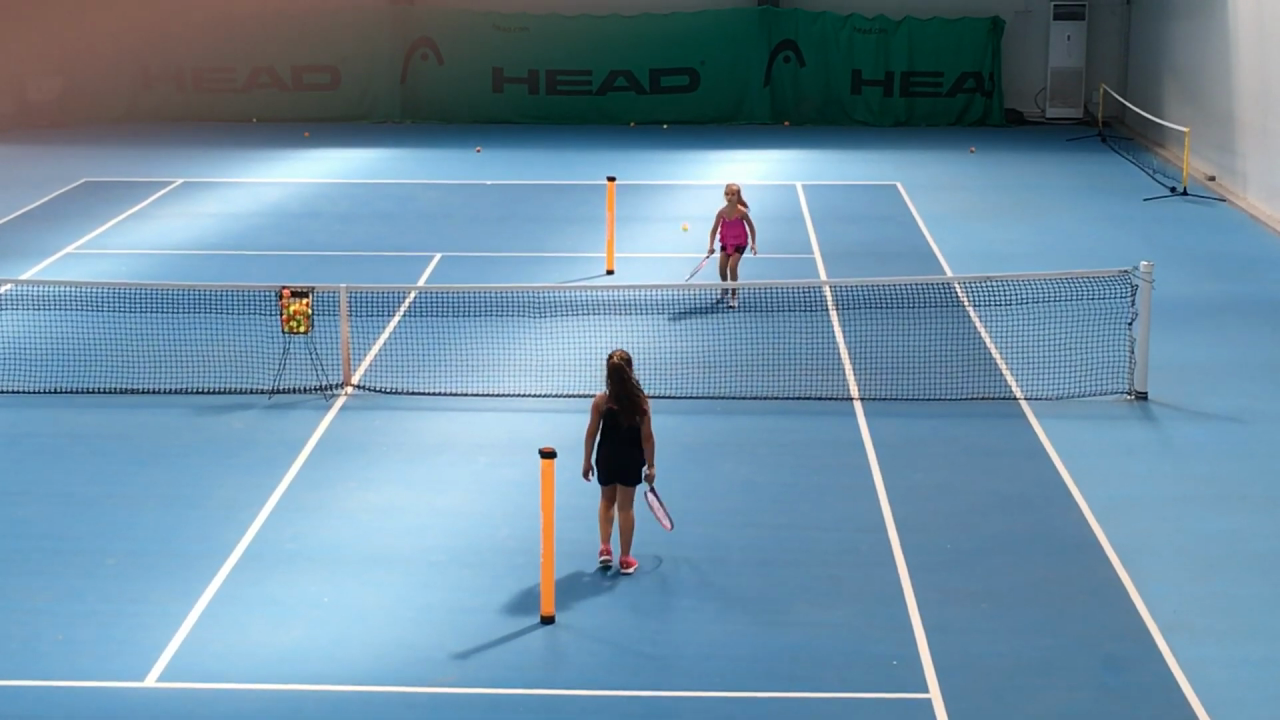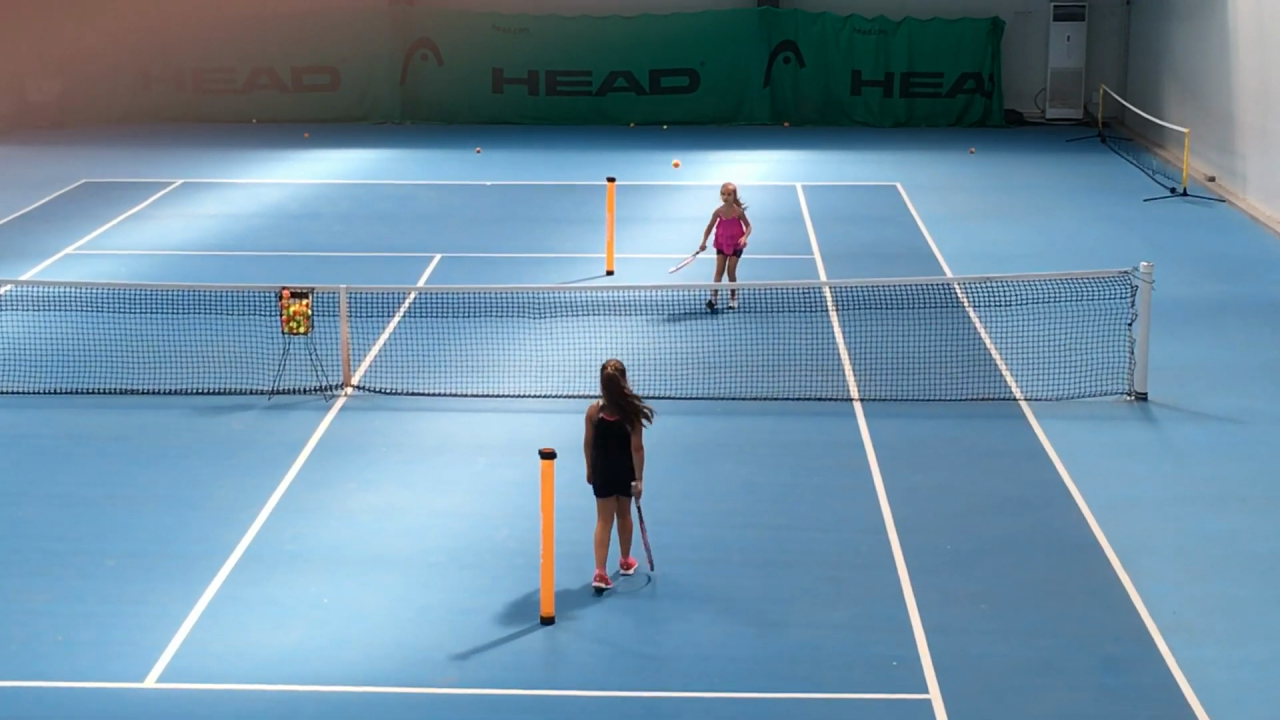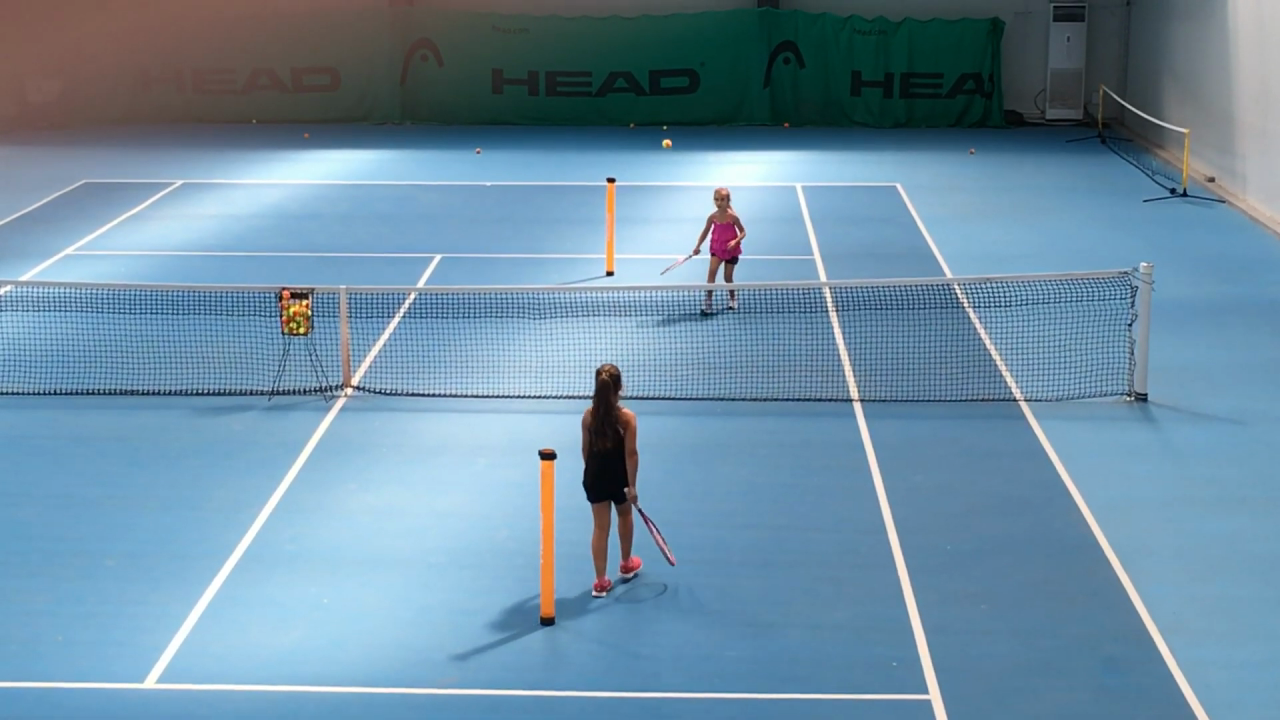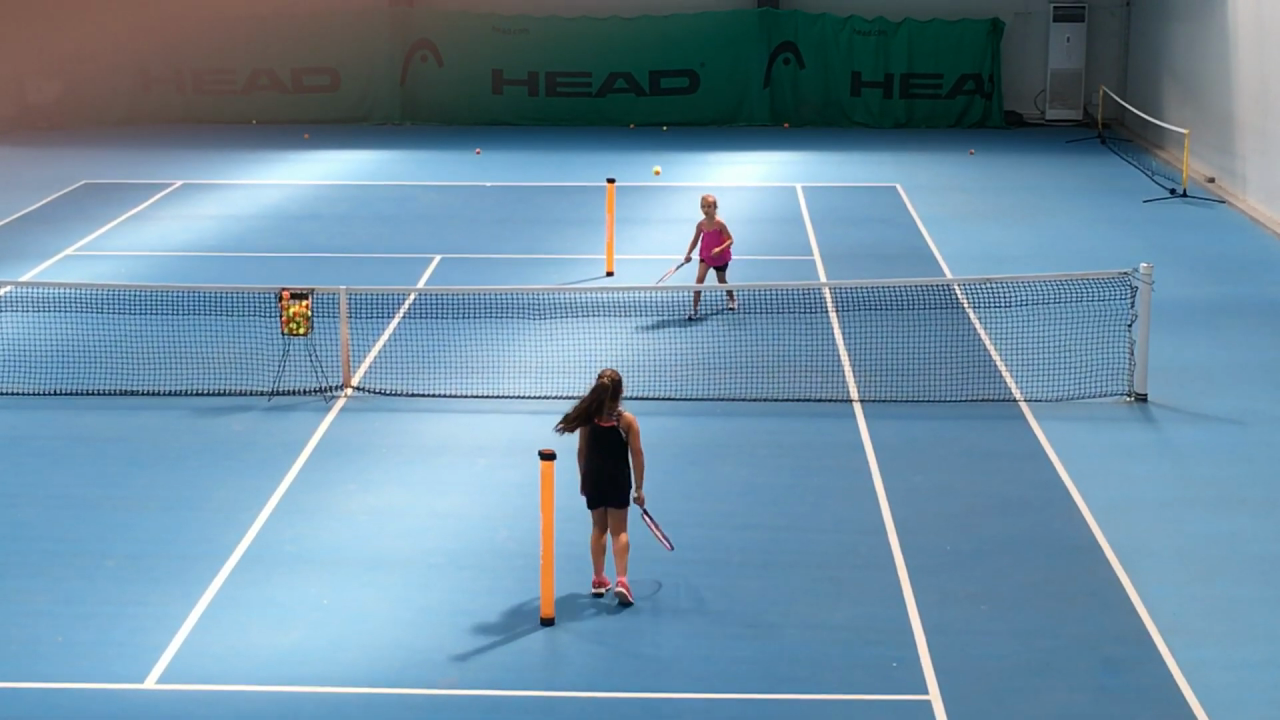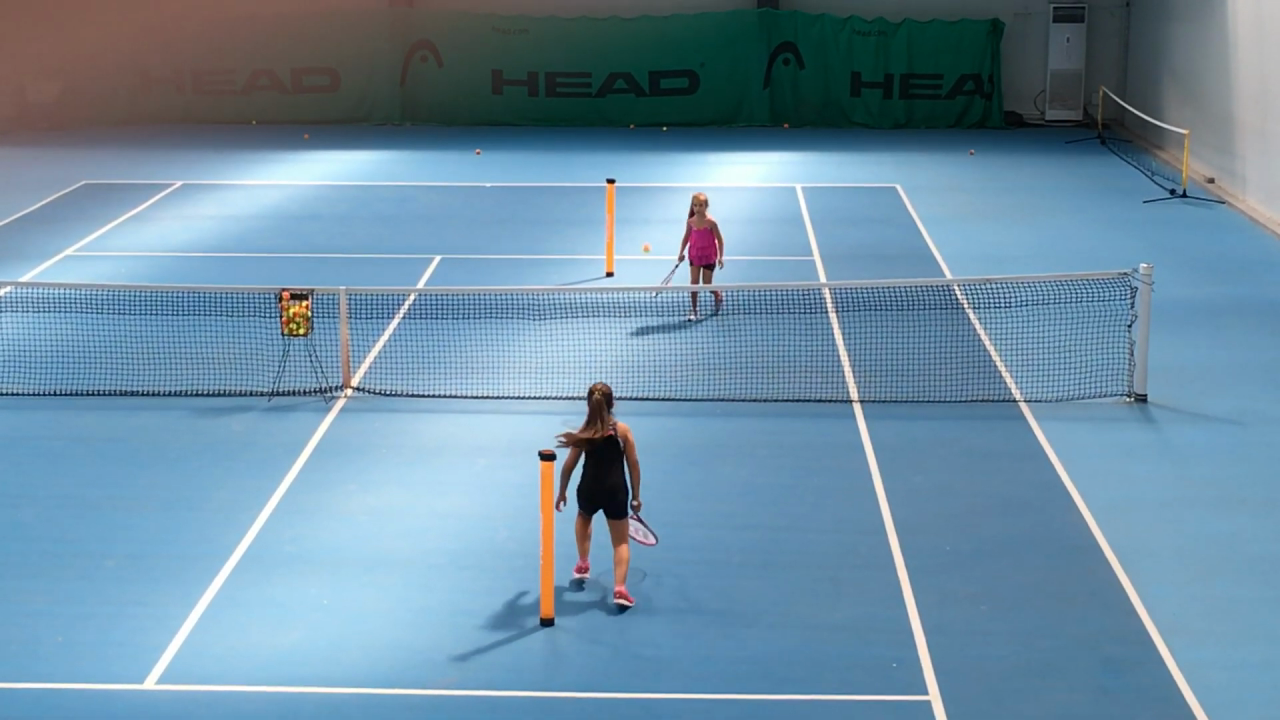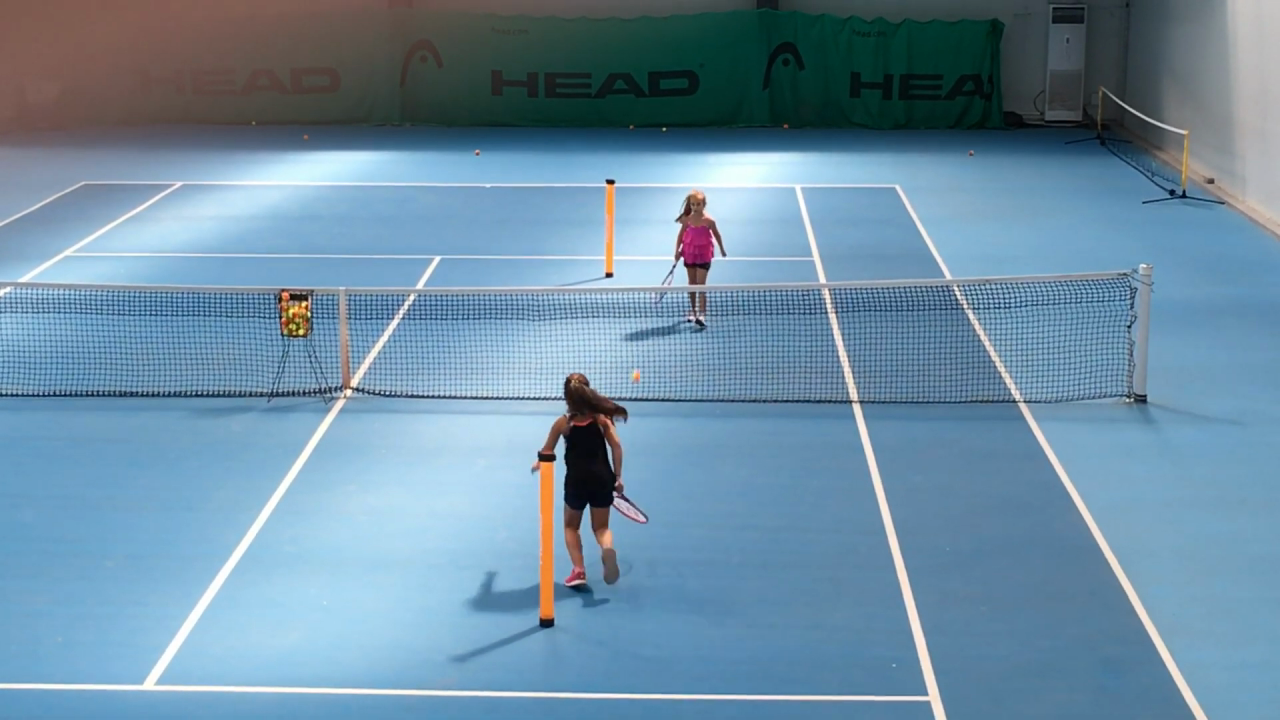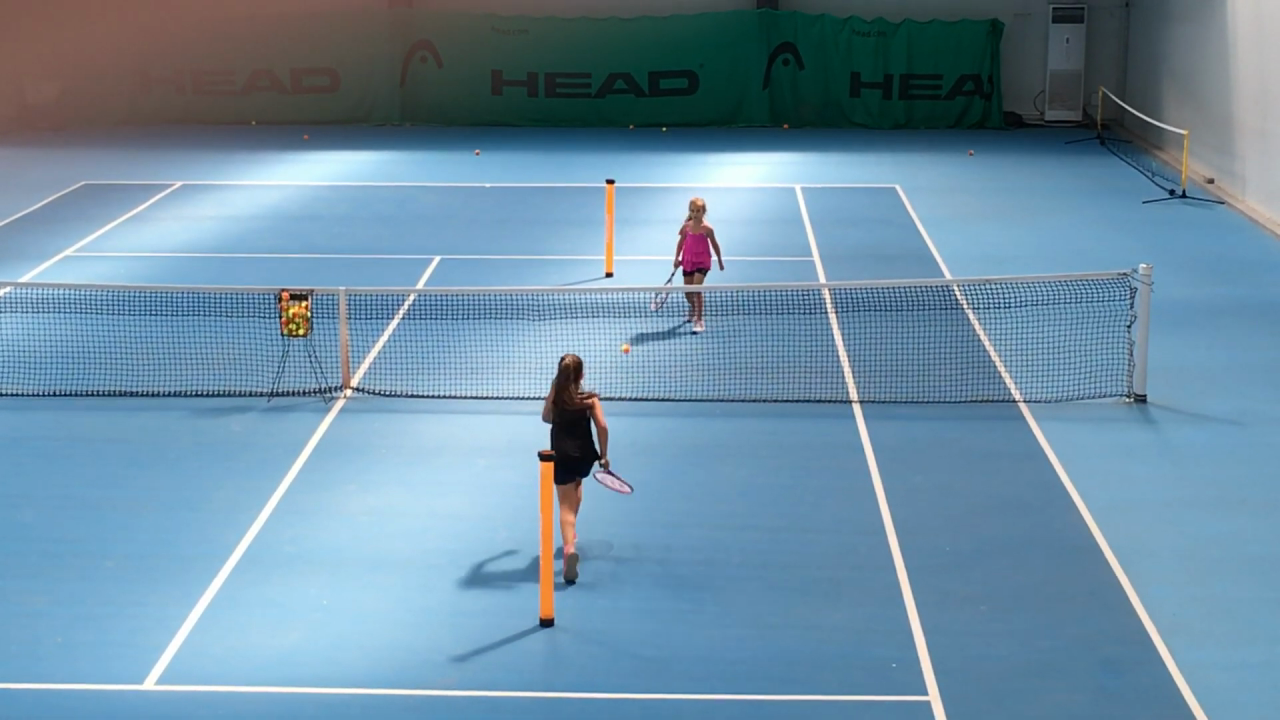
dt=0.2s
person 1, frame 1
left shoulder: (600, 400)
right shoulder: (640, 401)
left elbow: (591, 433)
right elbow: (647, 437)
left wrist: (587, 461)
right wrist: (650, 465)
left hip: (606, 458)
right hip: (630, 460)
left knee: (606, 501)
right knee: (625, 508)
left ankle: (605, 549)
right ankle: (625, 559)
person 1, frame 2
left shoulder: (593, 410)
right shoulder: (633, 411)
left elbow: (588, 444)
right elbow: (637, 447)
left wrist: (589, 469)
right wrist: (638, 478)
left hip: (601, 470)
right hip: (624, 470)
left knee: (604, 519)
right knee: (624, 515)
left ankle: (600, 574)
right ankle: (625, 561)
person 1, frame 3
left shoulder: (589, 414)
right shoulder: (626, 416)
left elbow: (586, 449)
right elbow: (631, 453)
right wrist: (632, 484)
left hip: (594, 476)
right hip: (618, 476)
left knee: (600, 527)
right knee: (625, 515)
left ankle: (601, 581)
right ankle: (627, 564)
person 1, frame 4
left shoulder: (588, 419)
right shoulder: (628, 420)
left elbow: (582, 453)
right elbow: (637, 455)
left wrist: (584, 479)
right wrist: (639, 487)
left hip: (594, 480)
right hip: (618, 482)
left knee: (599, 528)
right knee: (619, 531)
left ankle: (598, 580)
right ankle: (621, 581)
person 1, frame 5
left shoulder: (583, 433)
right shoulder: (622, 430)
left elbow: (568, 466)
right elbow: (633, 464)
left wrist: (561, 493)
right wrist: (636, 496)
left hip: (588, 489)
right hip: (615, 490)
left knee: (583, 519)
right knee: (620, 542)
left ankle: (583, 565)
right ankle: (620, 589)
person 1, frame 6
left shoulder: (562, 422)
right shoulder: (601, 417)
left elbow: (547, 451)
right elbow: (615, 445)
left wrist: (538, 463)
right wrist: (618, 476)
left hip: (576, 479)
right hip: (602, 478)
left knee: (571, 526)
right knee: (601, 528)
left ankle: (578, 571)
right ankle: (607, 550)
person 1, frame 7
left shoulder: (553, 398)
right shoulder: (589, 400)
left elbow: (546, 419)
right elbow: (602, 426)
right wrist: (603, 455)
left hip: (563, 455)
right hip: (585, 454)
left knee: (566, 507)
right knee: (576, 484)
left ankle: (570, 550)
right ankle: (570, 538)
